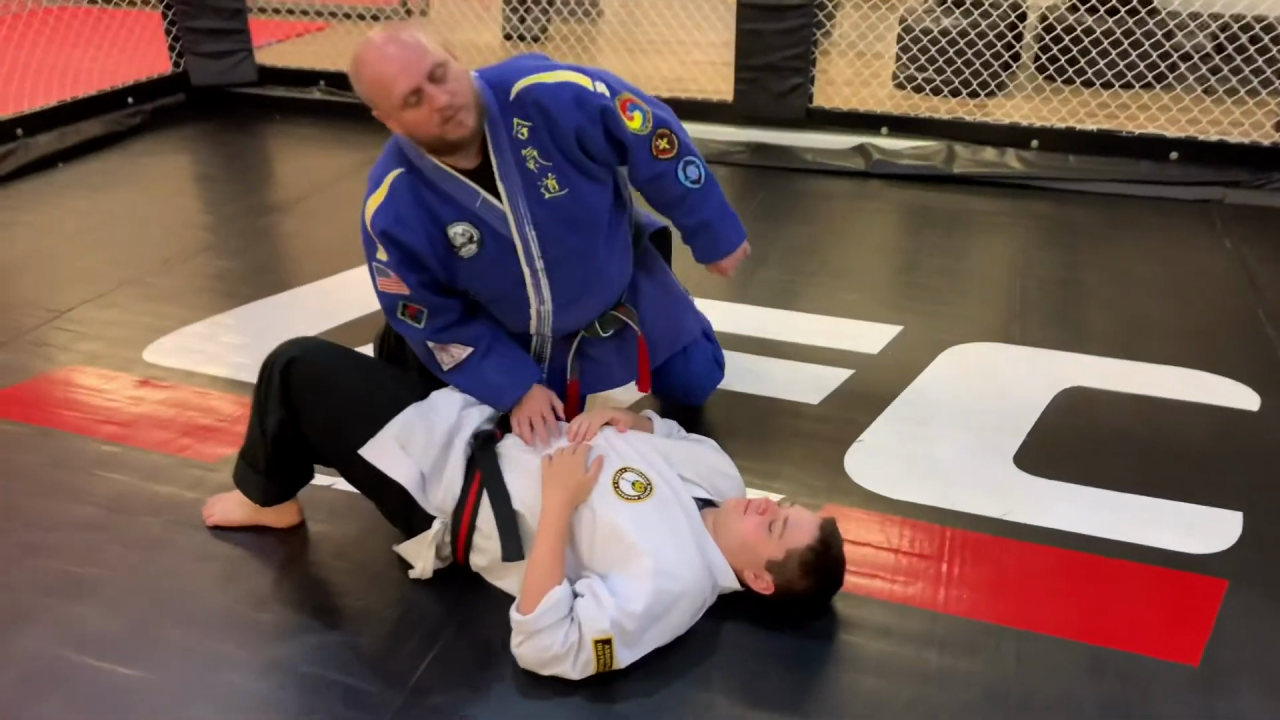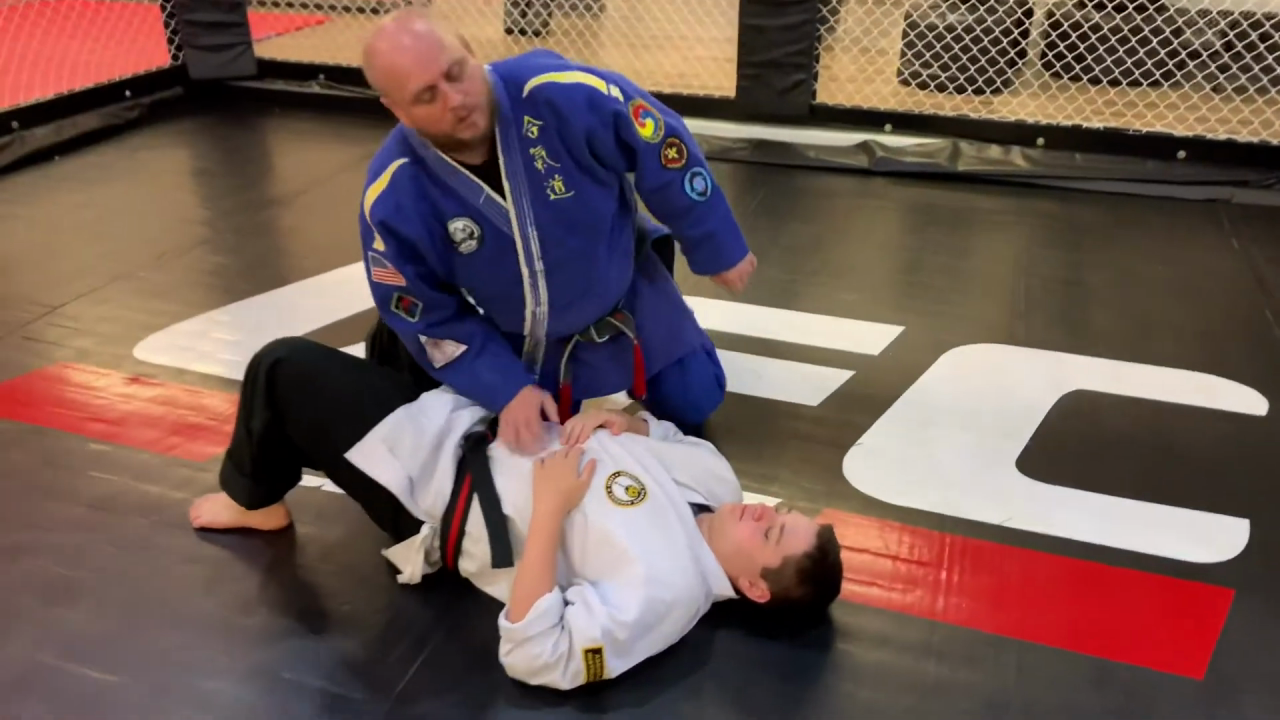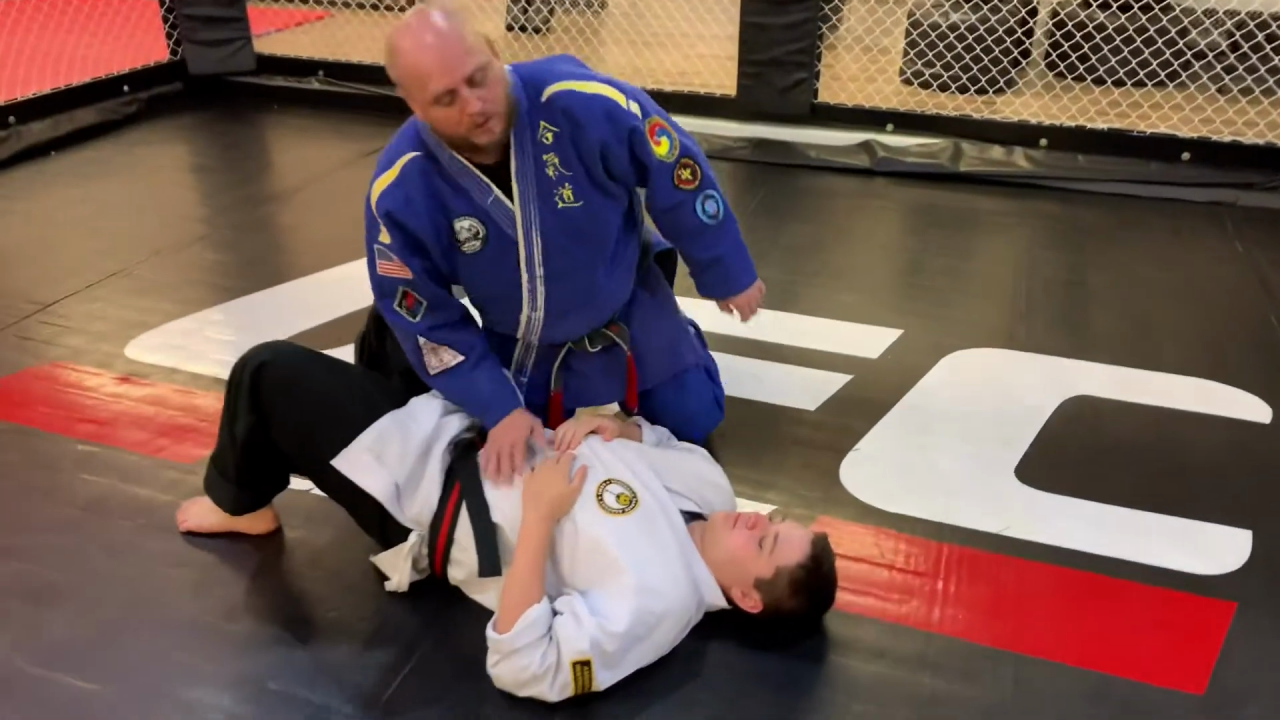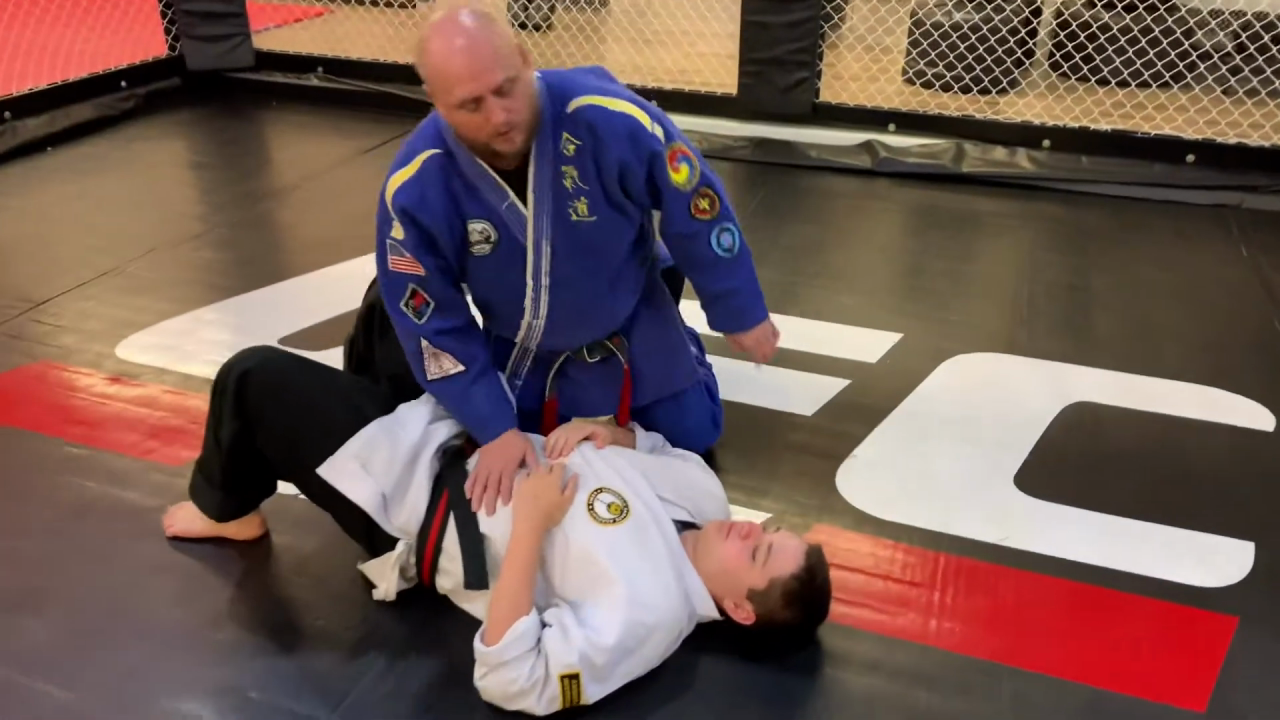
dt=0.1s
person 1, frame 1
left shoulder: (670, 583)
right shoulder: (719, 476)
left elbow: (544, 647)
right elbow: (668, 432)
left wrist: (558, 502)
right wrist: (625, 419)
left hip: (449, 489)
right hip: (498, 425)
left knee: (297, 367)
left ankle: (264, 499)
right ankle: (393, 393)
person 1, frame 2
left shoulder: (664, 590)
right shoulder: (715, 479)
left elbow: (533, 656)
right elbow: (663, 434)
left wrist: (549, 507)
right wrist: (621, 421)
left hip: (438, 494)
right hip: (489, 426)
left knee: (284, 368)
left ankle: (251, 501)
right ankle: (385, 397)
person 1, frame 3
left shoulder: (655, 600)
right shoulder: (707, 485)
left elbow: (521, 667)
right elbow: (655, 439)
left wrist: (539, 514)
right wrist: (613, 423)
left hip: (428, 498)
right hip: (484, 428)
left knee: (268, 372)
left ankle: (238, 505)
right ankle: (372, 399)
person 1, frame 4
left shoulder: (646, 611)
right shoulder: (701, 492)
right elbow: (649, 445)
left wrist: (530, 524)
right wrist: (606, 430)
left hip: (416, 508)
right hip: (475, 435)
left knee: (253, 379)
left ankle: (223, 511)
right ankle: (362, 405)
person 2, frame 1
left shoulder: (545, 96)
right shoulder: (393, 207)
left elbow: (655, 144)
right elbow: (440, 323)
left wrist: (716, 236)
right wrist: (514, 390)
left hip: (626, 291)
right hip: (528, 346)
left knee: (694, 385)
right knee: (541, 448)
person 2, frame 2
left shoulder: (561, 96)
right shoulder: (394, 197)
left elbow: (667, 155)
right elbow: (431, 317)
left wrist: (721, 250)
right wrist: (507, 391)
left hip: (627, 301)
right hip: (524, 348)
left knee: (694, 405)
right knee: (532, 450)
person 2, frame 3
left shoulder: (583, 105)
right shoulder: (400, 190)
left elbow: (679, 180)
right elbow: (423, 319)
left wrist: (728, 274)
right wrist: (499, 411)
left hip: (628, 314)
right hip: (522, 350)
left knee: (693, 422)
right knee: (527, 464)
left ankle: (674, 337)
person 2, frame 4
left shoulder: (607, 120)
right shoulder: (417, 186)
left elbow: (697, 209)
right elbow: (432, 322)
left wrist: (742, 314)
right wrist: (494, 429)
left hip: (633, 329)
right hip: (520, 353)
left knee: (691, 439)
left ankle: (682, 353)
